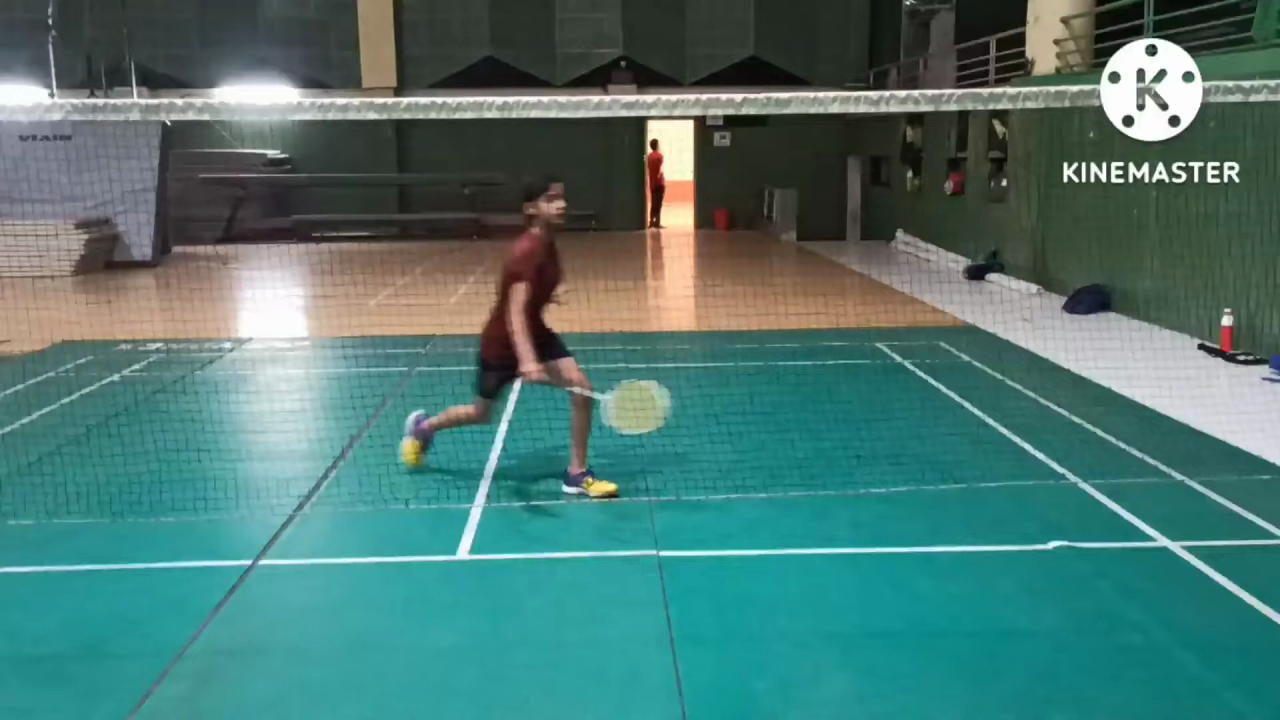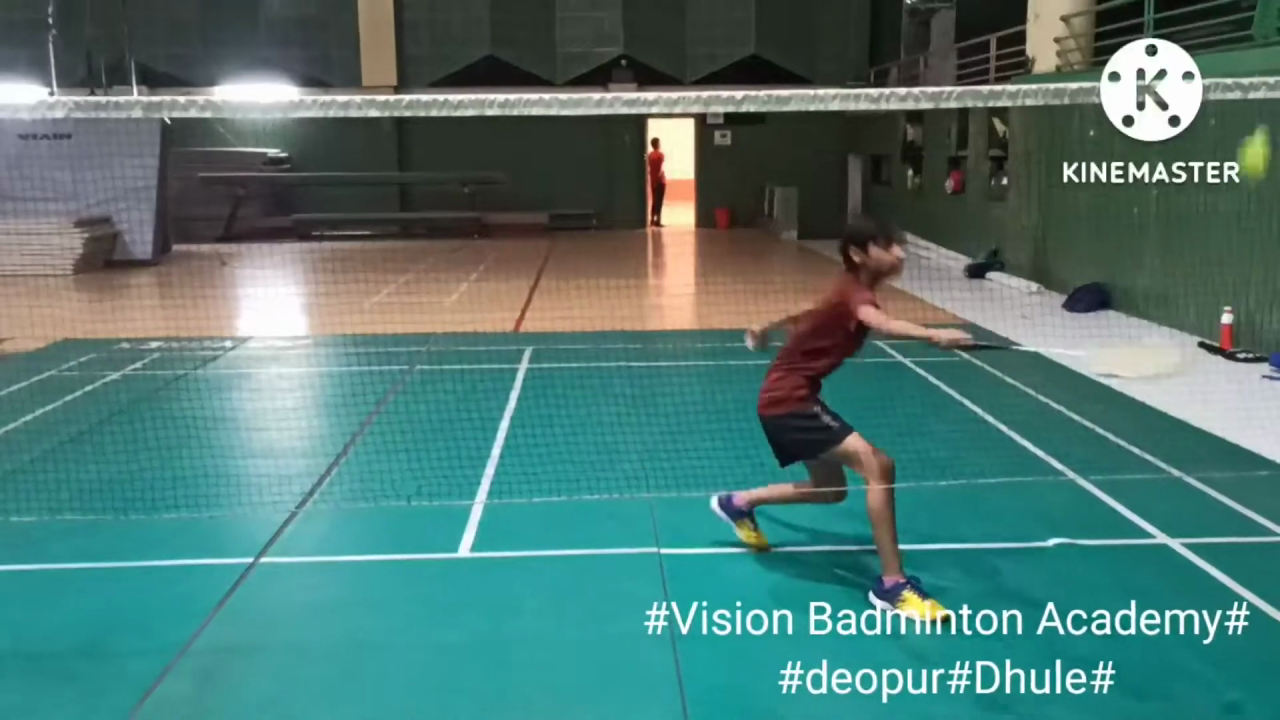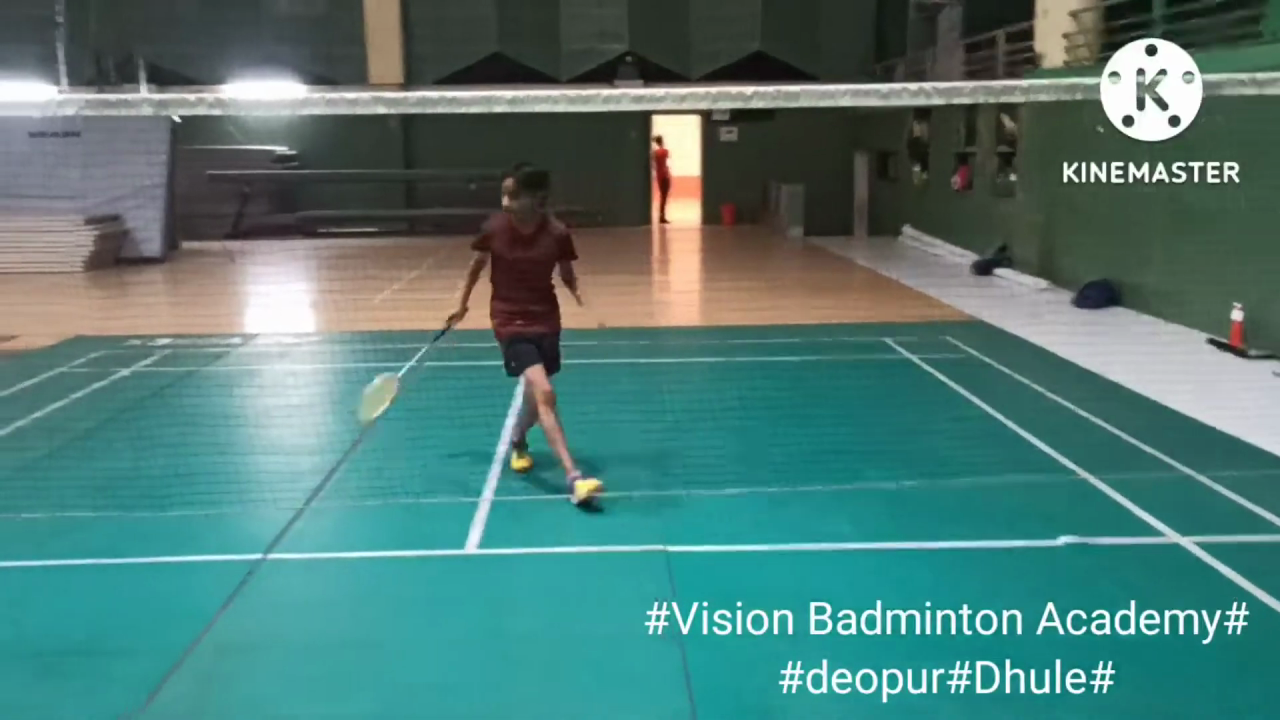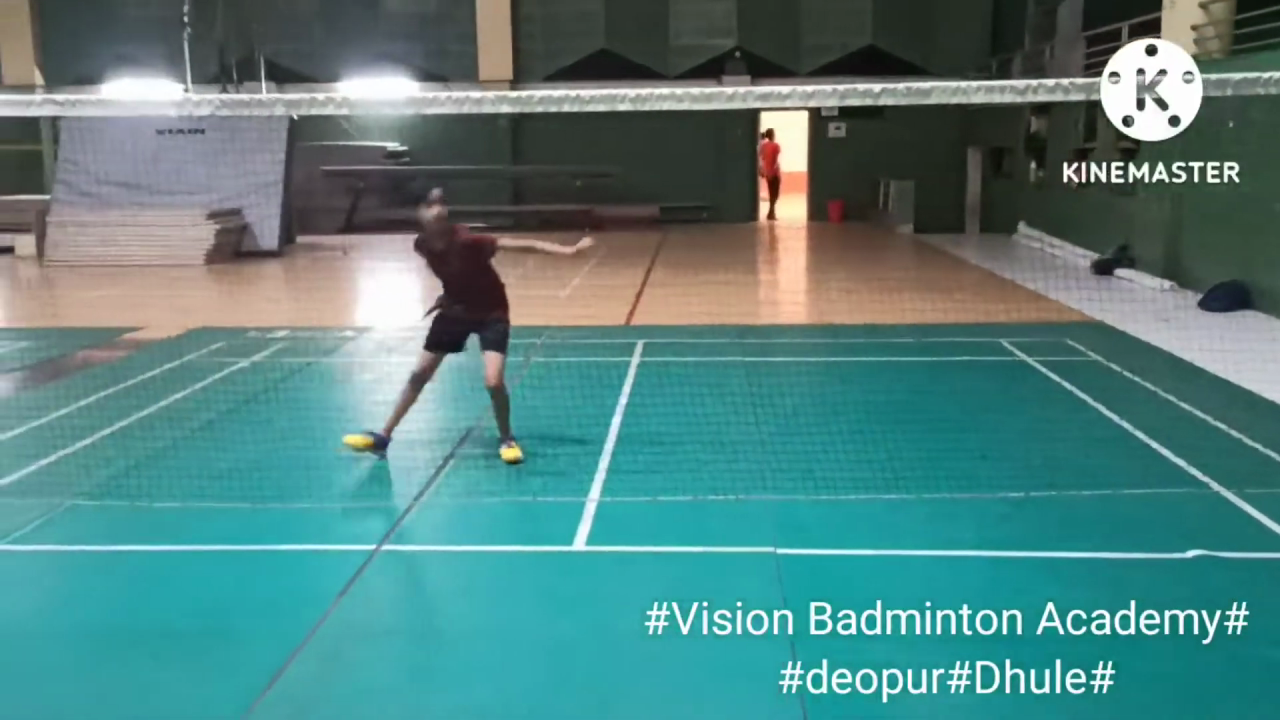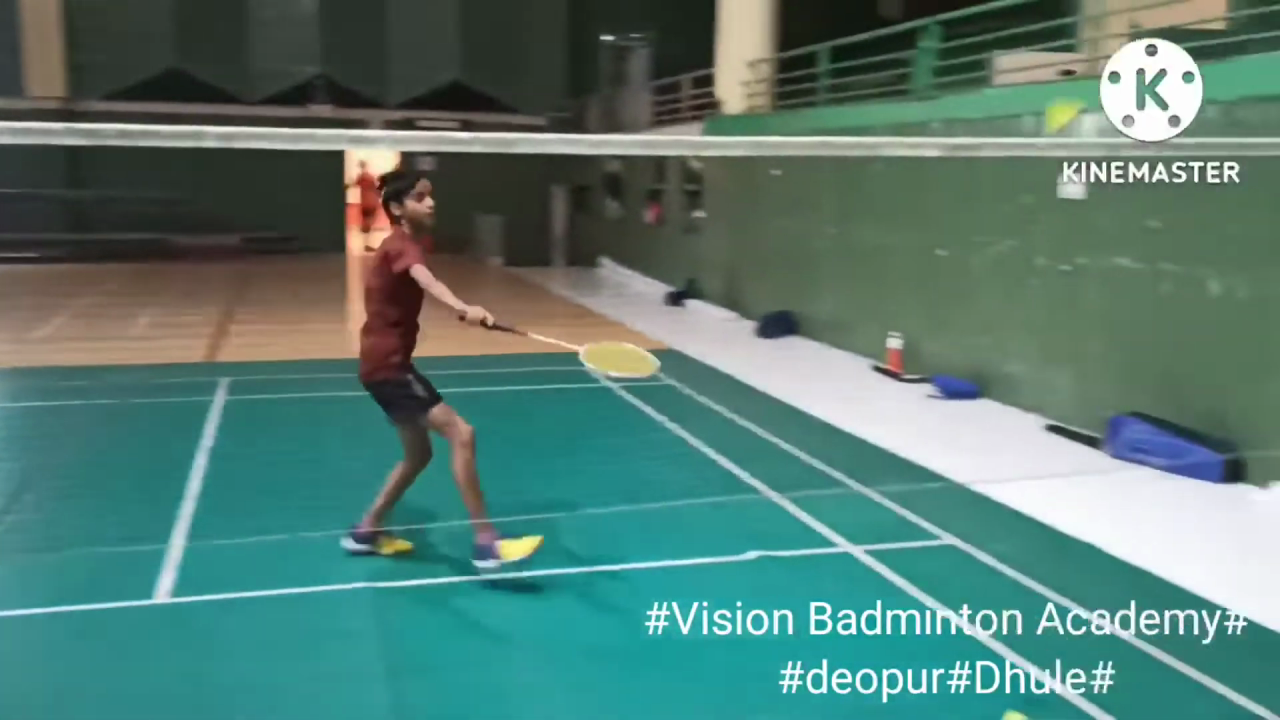
dt=1s
person 1, frame 1
left shoulder: (547, 244)
right shoulder: (526, 252)
right elbow: (515, 313)
right wrist: (526, 359)
left hip: (533, 329)
right hip: (501, 342)
left knee: (581, 387)
right knee: (481, 413)
left ankle: (578, 475)
right ankle: (421, 427)
person 1, frame 2
left shoulder: (852, 287)
right shoulder: (854, 293)
left elbow: (798, 316)
right elbow: (881, 323)
left wrist: (764, 330)
right wrist: (935, 335)
left hip: (787, 395)
right hip: (788, 399)
left knee: (832, 486)
right knee: (878, 466)
left ankle: (736, 504)
right ankle: (893, 585)
person 1, frame 3
left shoulder: (556, 233)
right shoulder: (494, 229)
left elbow: (569, 276)
right elbow: (477, 265)
left wrist: (586, 305)
right wrist: (462, 305)
left hip: (545, 322)
right hip: (510, 324)
left knee: (541, 399)
right knee: (542, 395)
left ankle: (518, 441)
right ankle: (573, 478)
person 1, frame 4
left shoulder: (468, 241)
right shoulder: (422, 245)
left elbow: (520, 245)
left wrist: (566, 250)
left hip: (490, 312)
right hip: (455, 311)
left knee: (493, 381)
right knee: (419, 374)
left ankle: (507, 439)
right ankle: (383, 436)
person 1, frame 5
left shoulder: (398, 246)
right shoulder: (400, 246)
right elbow: (426, 281)
right wrist: (466, 310)
left hip: (383, 362)
right hip: (387, 365)
left knee: (419, 454)
right knee: (462, 435)
left ankle: (366, 532)
right ankle: (486, 541)
